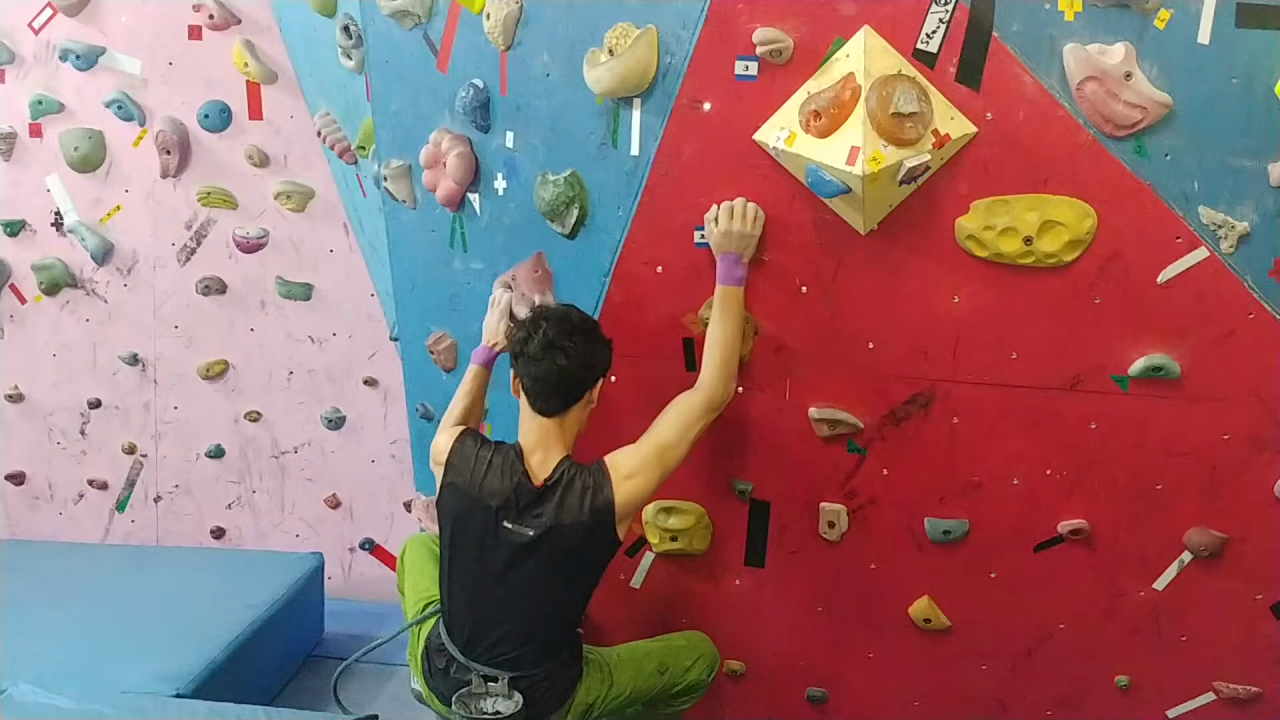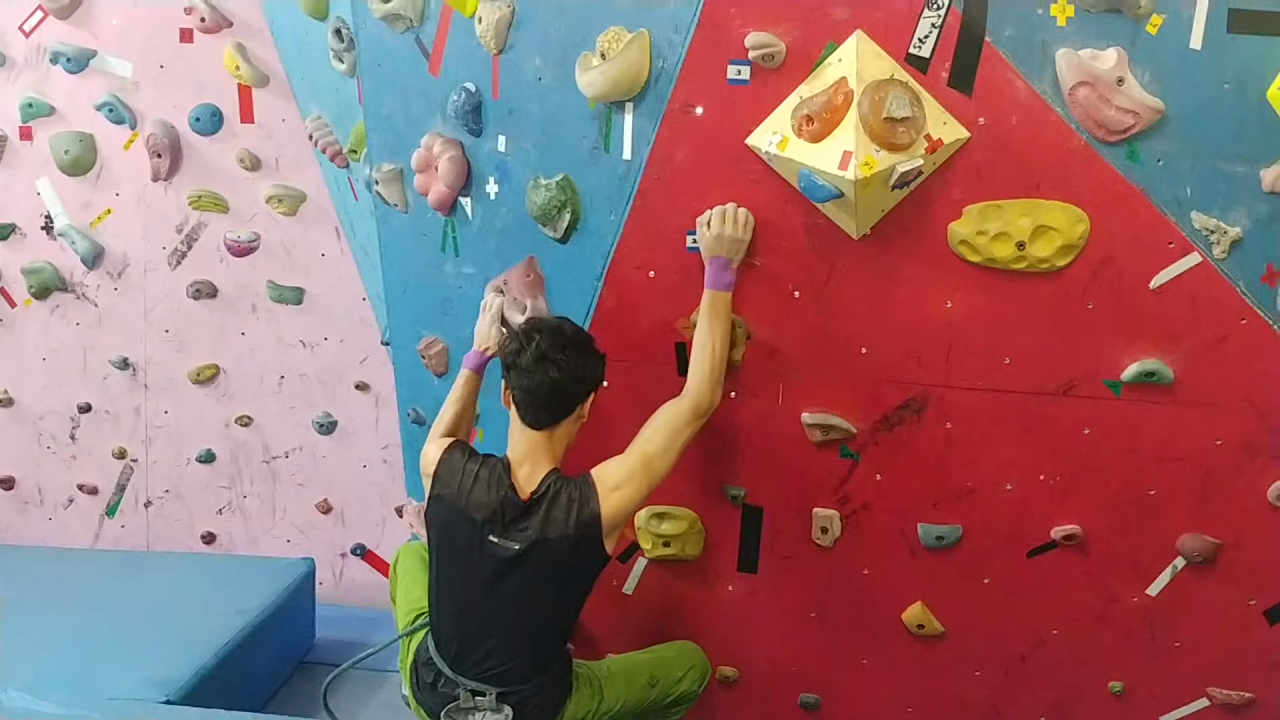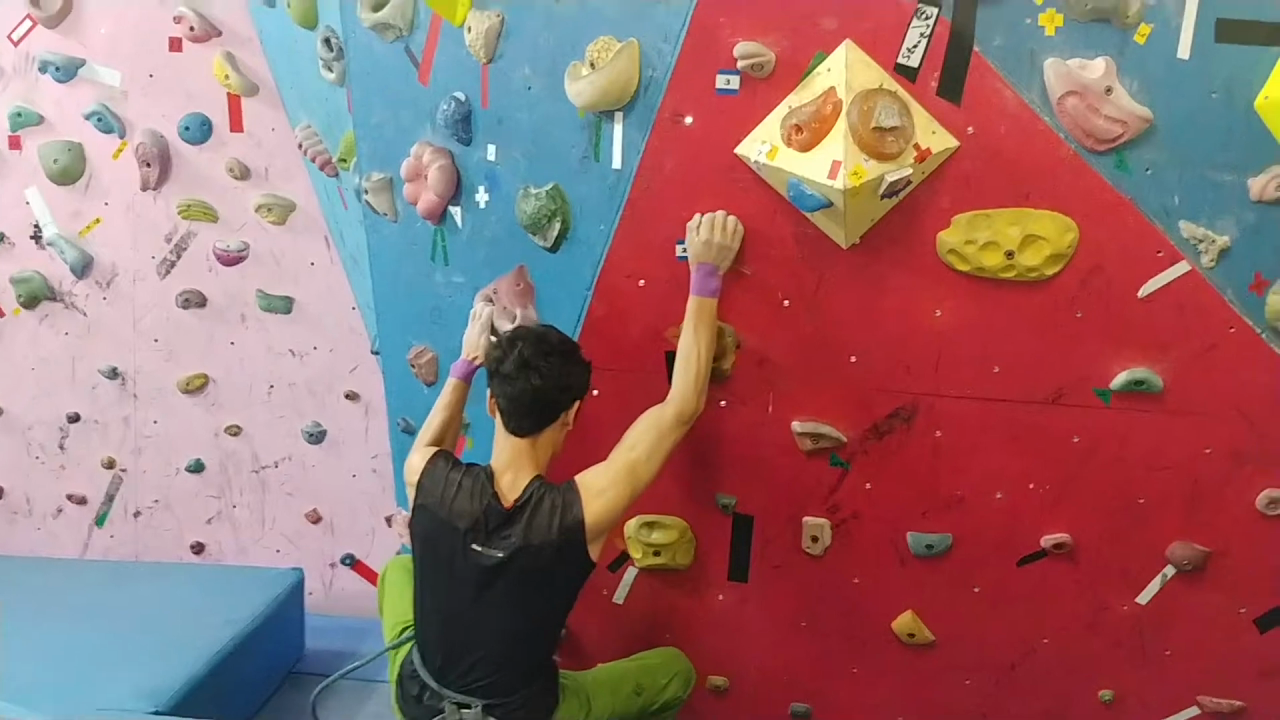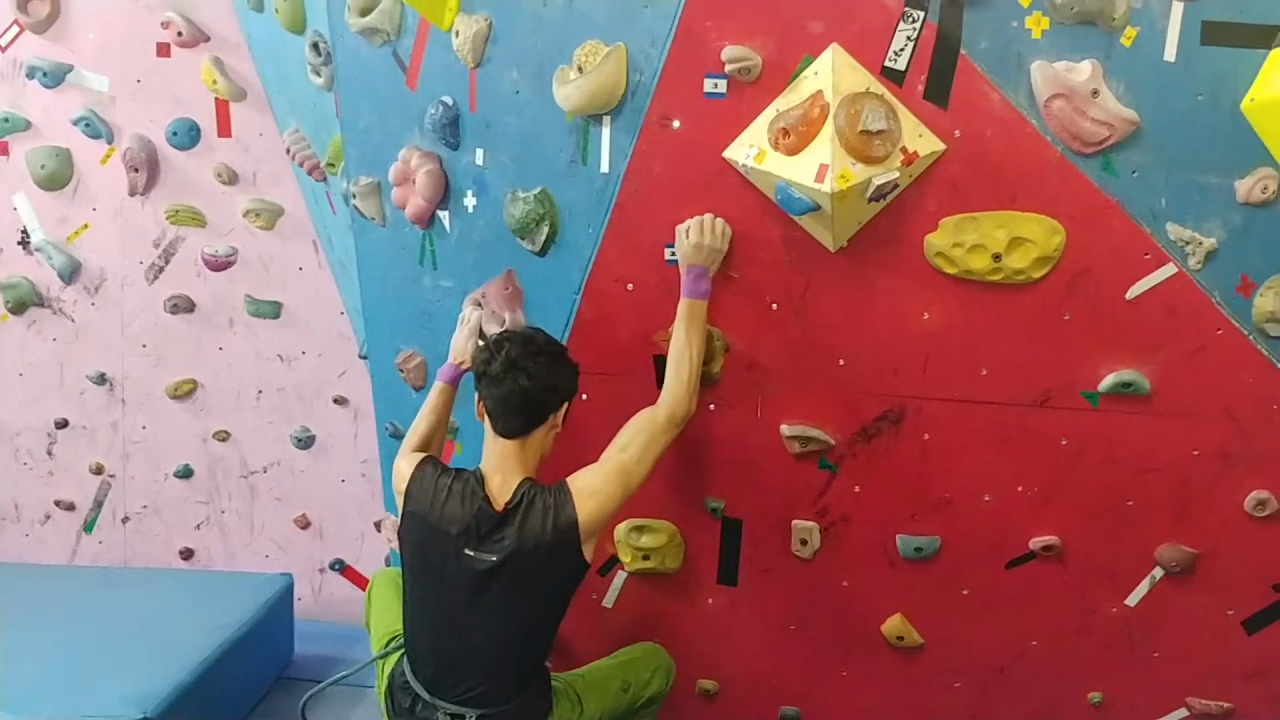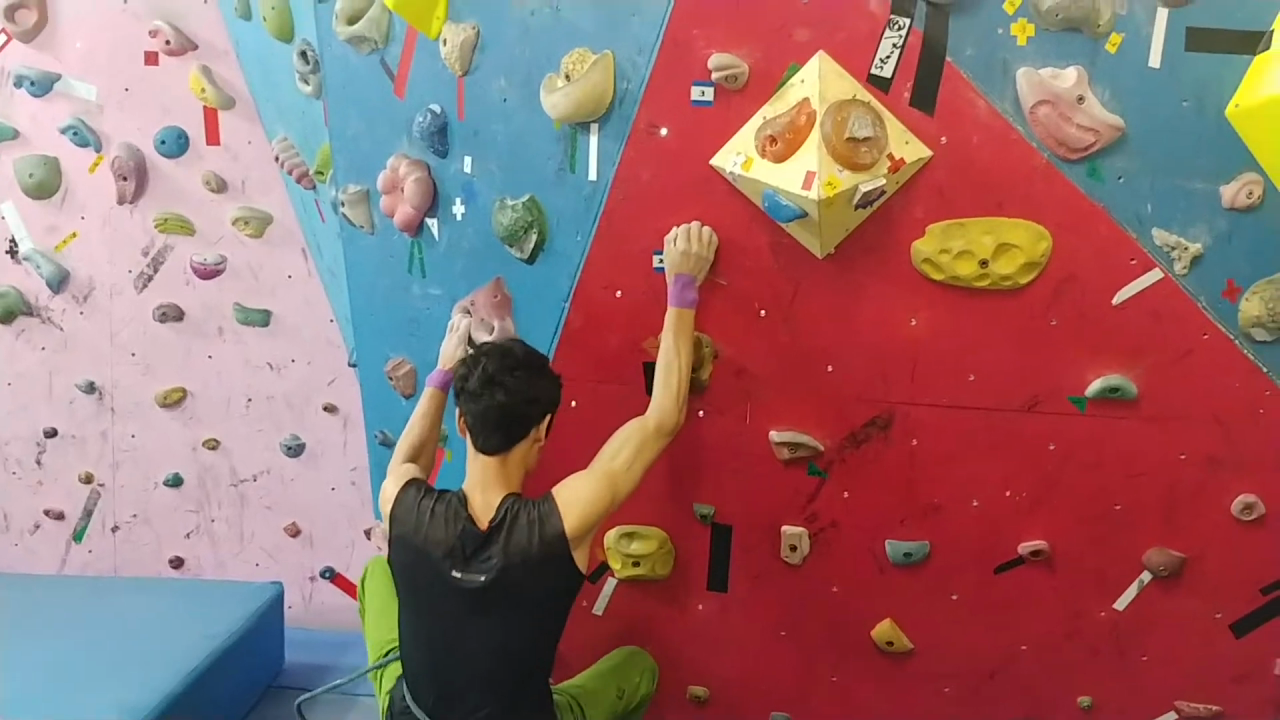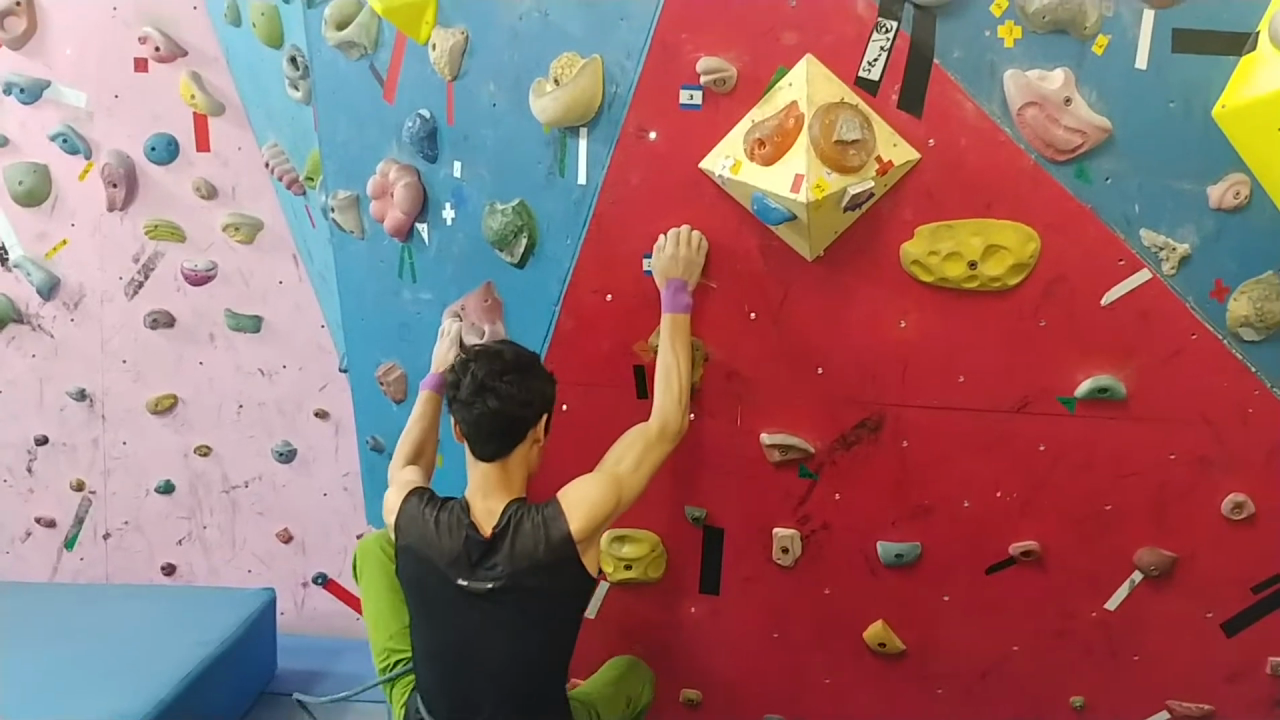
dt=0.2s
person 1, frame 1
left shoulder: (457, 459)
right shoulder: (610, 490)
right elbow: (713, 393)
left wrist: (487, 350)
right wrist: (730, 265)
left knee: (419, 547)
right knee: (700, 656)
person 1, frame 2
left shoulder: (446, 471)
right shoulder: (599, 503)
right elbow: (698, 401)
left wrist: (478, 356)
right wrist: (719, 271)
right knee: (691, 665)
person 1, frame 3
left shoulder: (430, 481)
right shoulder: (582, 511)
right elbow: (683, 406)
left wrist: (466, 364)
right wrist: (705, 277)
right knee: (674, 673)
person 1, frame 4
left shoulder: (419, 488)
right shoulder: (573, 513)
right elbow: (673, 409)
left wrist: (453, 367)
right wrist: (695, 280)
right knee: (653, 665)
person 1, frame 5
left shoulder: (404, 509)
right shoulder: (562, 523)
left elbow: (405, 465)
right elbow: (664, 419)
left wrist: (442, 375)
right wrist: (682, 289)
right knee: (638, 667)
person 1, frame 6
left shoulder: (410, 518)
right shoulder: (569, 526)
left elbow: (404, 469)
right elbow: (668, 424)
left wrist: (437, 378)
right wrist: (675, 294)
left knee: (374, 547)
right knee: (631, 676)
